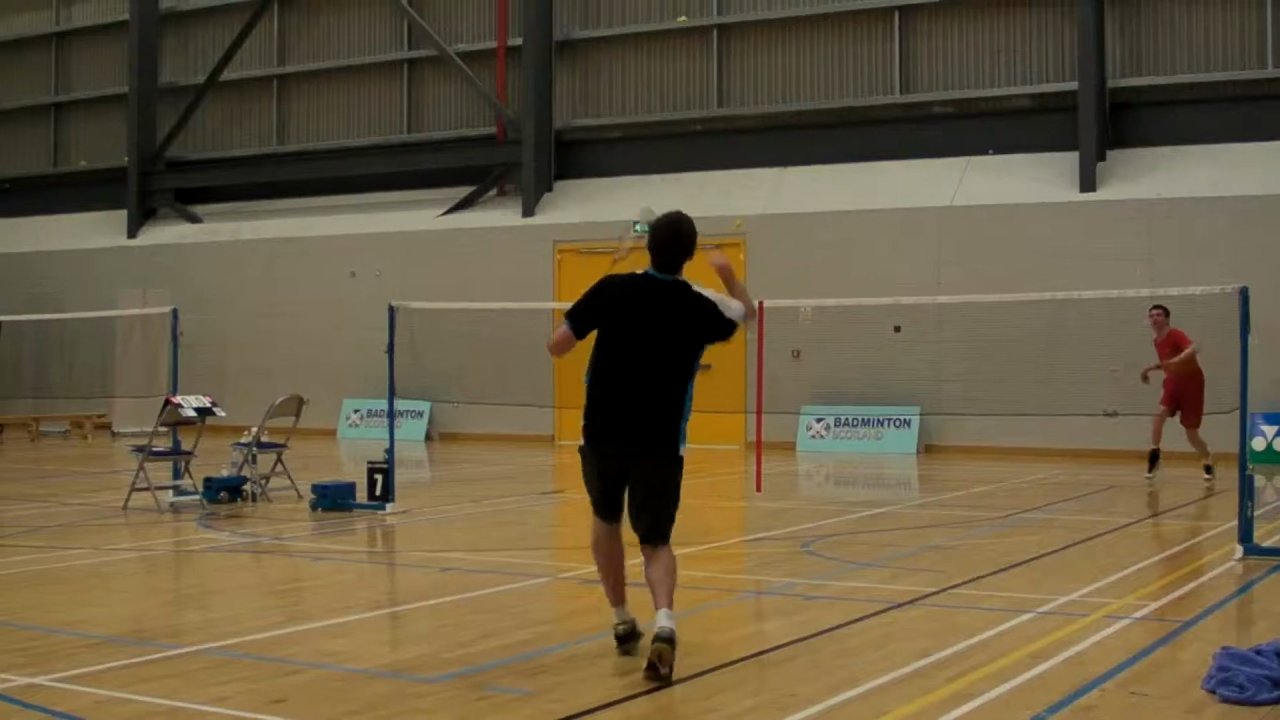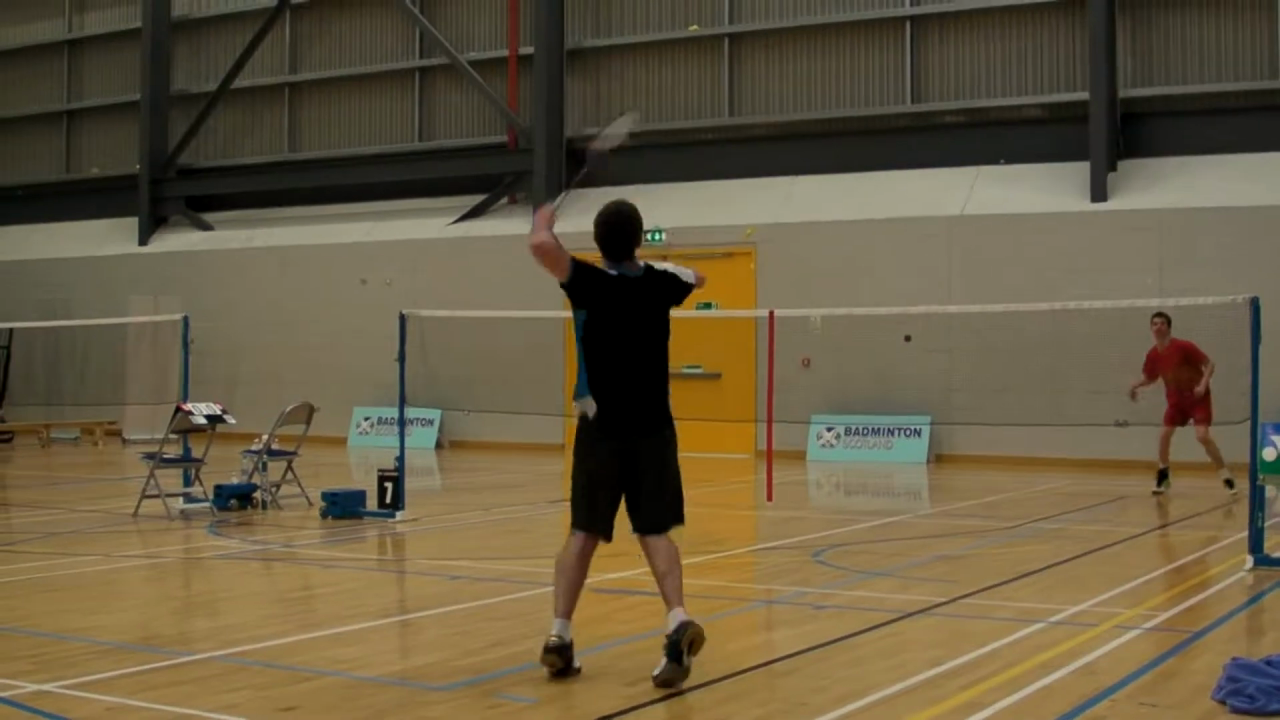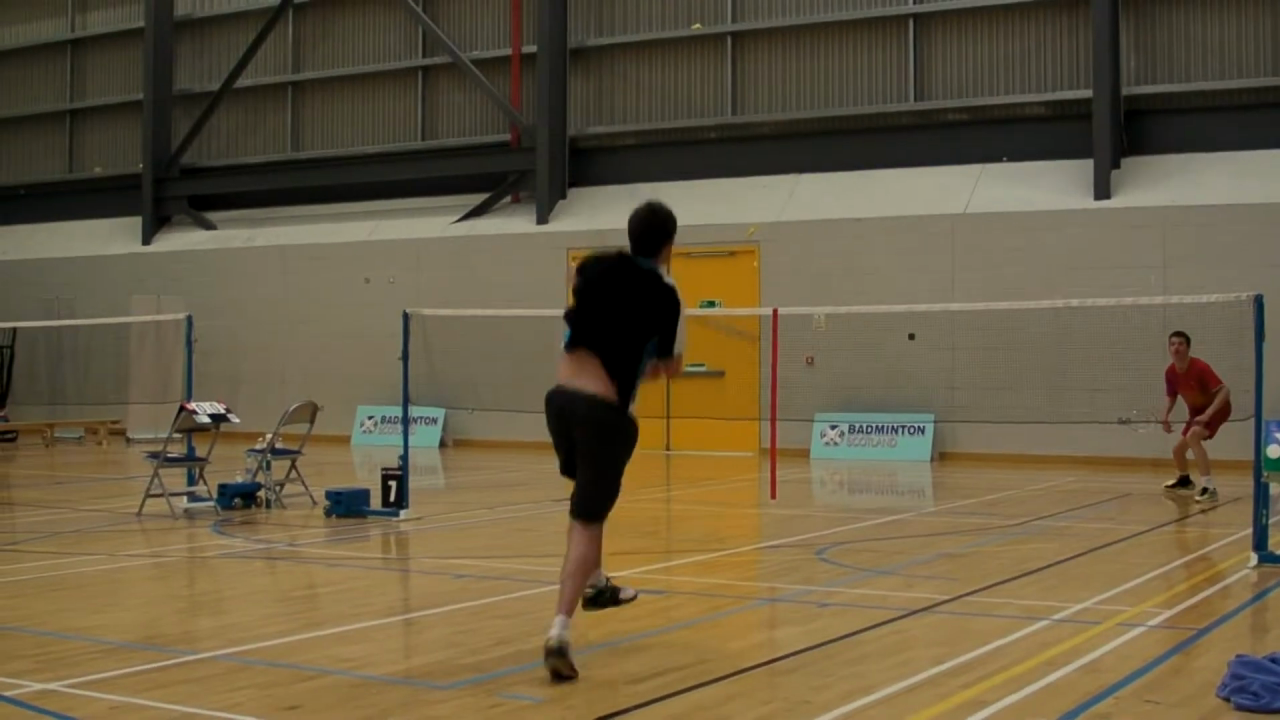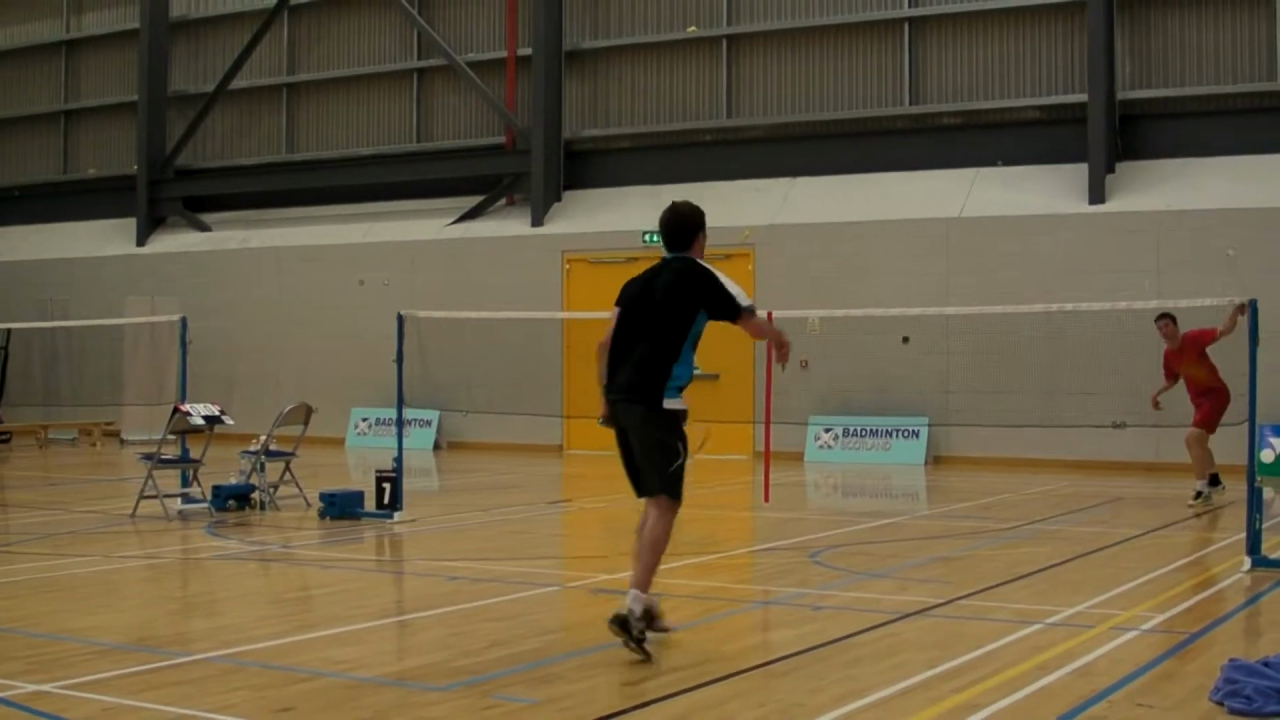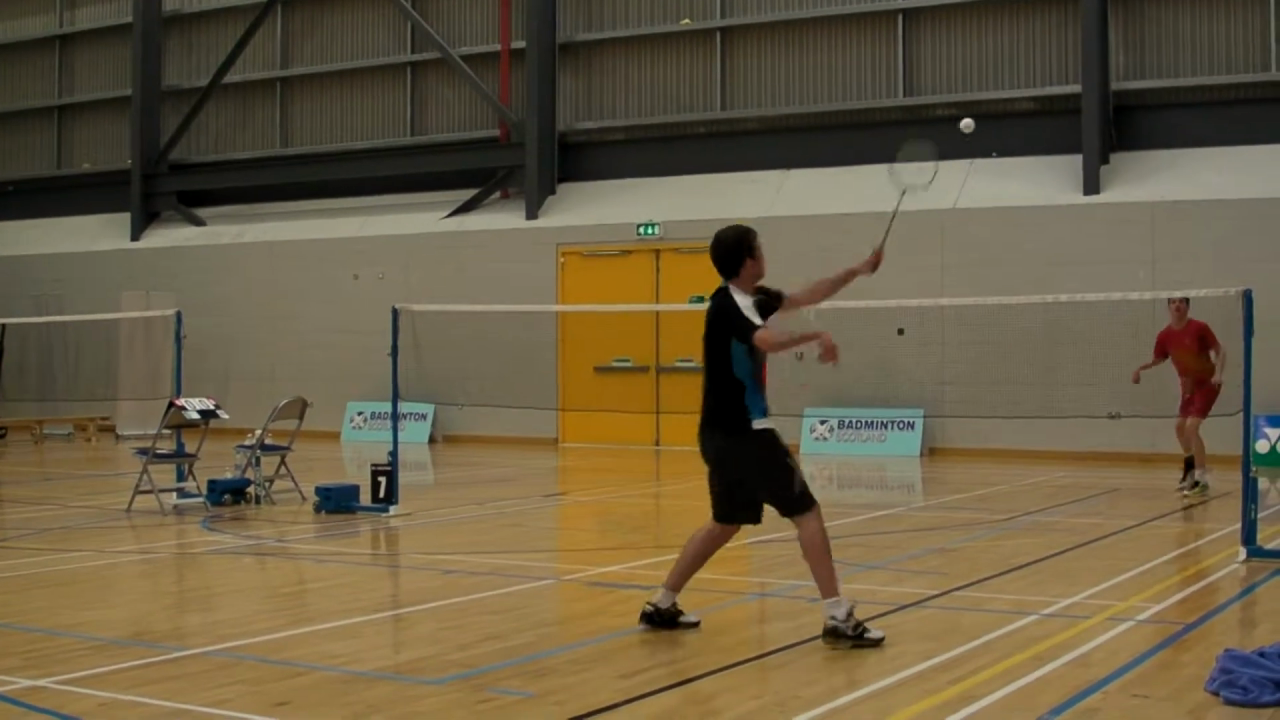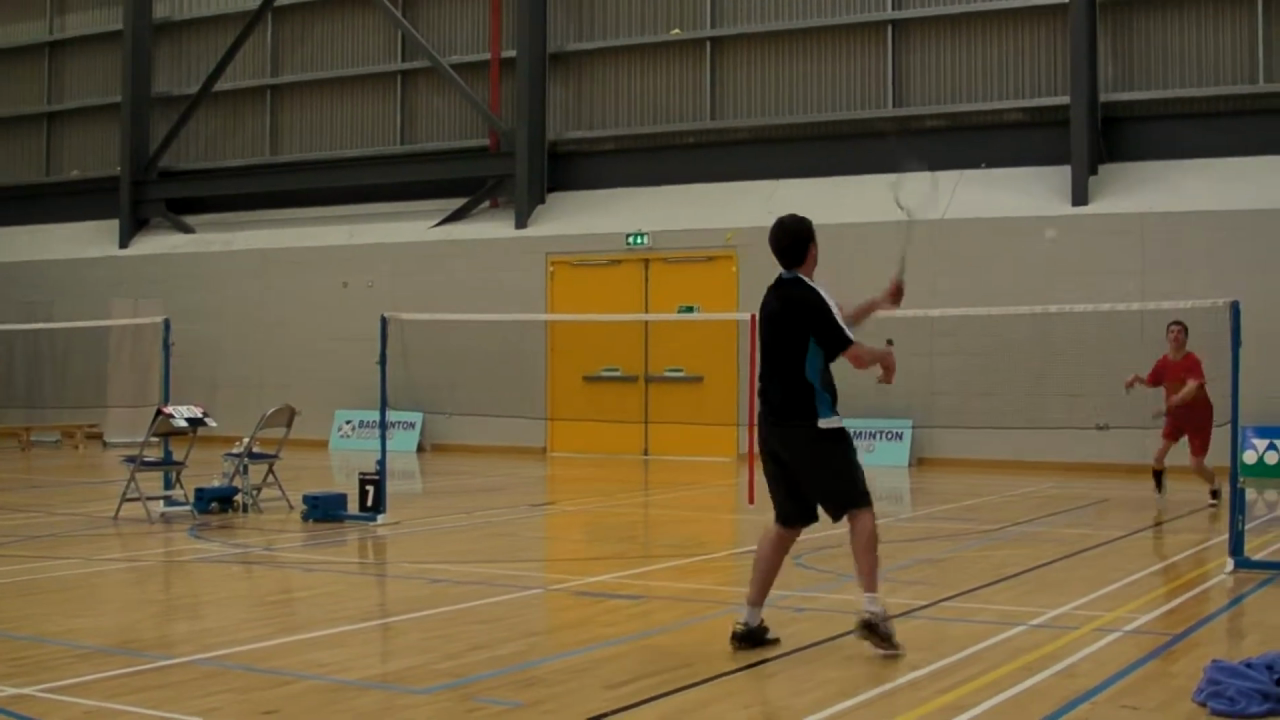
dt=0.4s
person 1, frame 1
left shoulder: (612, 290)
right shoulder: (700, 307)
left elbow: (558, 345)
right elbow: (745, 311)
left wrist: (576, 334)
right wrist: (728, 276)
left hip: (600, 436)
right hip: (660, 444)
left knee: (605, 522)
right knee: (656, 543)
left ankle: (623, 624)
right ankle: (663, 628)
person 1, frame 2
left shoulder: (592, 285)
right shoulder: (660, 283)
left elbow: (542, 246)
right elbow: (698, 278)
left wrist: (544, 218)
right wrist: (643, 243)
left hip: (601, 434)
right hip: (653, 432)
left knee: (582, 534)
right knee: (655, 536)
left ankle: (559, 639)
right ankle: (678, 623)
person 1, frame 3
left shoulder: (601, 267)
right shoulder: (666, 299)
left elbow: (576, 298)
right elbow: (668, 366)
right wrist: (649, 368)
left hip: (562, 401)
right hip: (606, 414)
left knee: (585, 508)
right knee: (585, 525)
left ankle: (596, 585)
right ankle: (559, 635)
person 1, frame 4
left shoulder: (637, 283)
right shoulder: (702, 278)
left elbow: (606, 344)
right elbow: (756, 324)
left wrist: (608, 399)
right wrist: (780, 340)
left hip: (623, 402)
right hip: (657, 404)
left knee: (656, 504)
right knee: (662, 505)
left ankle: (641, 604)
right ankle: (632, 608)
person 1, frame 5
left shoulder: (743, 300)
right shoulder: (730, 304)
left elbow: (803, 297)
right elbow: (767, 342)
left wrist: (857, 270)
right wrist: (816, 336)
left hip: (721, 434)
right hip: (742, 433)
left knee: (724, 523)
right knee: (807, 512)
left ankle: (661, 604)
right ankle: (838, 618)
person 1, frame 6
left shoulder: (780, 292)
right shoulder: (806, 295)
right elbow: (856, 356)
left wrist: (877, 302)
right wrist: (884, 356)
left hip: (774, 426)
right hip: (810, 425)
left knee: (785, 525)
right knee: (859, 511)
left ankle: (749, 622)
right ankle: (873, 611)
person 2, frame 1
left shoulder: (1176, 335)
right shoulder: (1157, 342)
left elbow: (1193, 349)
left wrist: (1176, 360)
right wrist: (1150, 368)
left hip: (1192, 387)
right hip: (1173, 386)
left knee: (1191, 434)
right knee: (1159, 417)
left ankle: (1208, 463)
right ankle: (1154, 455)
person 2, frame 2
left shoulder: (1183, 346)
right shoulder: (1152, 355)
left elbow: (1209, 363)
right elbow: (1149, 377)
left wrist: (1203, 385)
right wrist: (1136, 386)
left hip: (1197, 396)
right hip: (1176, 398)
left knee: (1202, 436)
right knee: (1164, 436)
left ankle: (1225, 475)
right ankle: (1163, 476)
person 2, frame 3
left shoulder: (1200, 368)
right shoulder: (1170, 372)
left elbow: (1224, 391)
right elbow: (1172, 396)
left wrist: (1207, 414)
right wrist: (1166, 416)
left hip: (1216, 410)
right hip: (1197, 412)
left knee: (1192, 437)
right knee: (1178, 450)
left ankle: (1209, 487)
right ankle: (1184, 480)
person 2, frame 4
left shoulder: (1194, 338)
right shoulder: (1167, 355)
left elbow: (1224, 330)
right elbow: (1171, 381)
left wrist: (1235, 313)
right wrist: (1157, 394)
left hip: (1216, 395)
right hip: (1200, 399)
left knee: (1191, 439)
right knee: (1199, 442)
left ankle: (1204, 490)
right ankle: (1214, 481)
person 2, frame 5
left shoulder: (1199, 328)
right shoulder: (1164, 334)
left elbow: (1219, 350)
right elbow: (1159, 358)
left wrist: (1218, 373)
right wrist: (1140, 368)
left hip: (1206, 385)
right hip: (1188, 386)
left knee: (1191, 427)
right knee: (1180, 428)
left ankle: (1201, 480)
right ankle: (1190, 466)
person 2, frame 6
left shoulder: (1192, 361)
right shoulder: (1162, 363)
left elbow: (1192, 388)
right elbow: (1151, 383)
left wrist: (1169, 404)
right wrist: (1136, 378)
left hip: (1198, 415)
right hip: (1176, 414)
left knee: (1196, 466)
right knee: (1159, 455)
left ankle: (1215, 488)
right ankle: (1158, 477)
